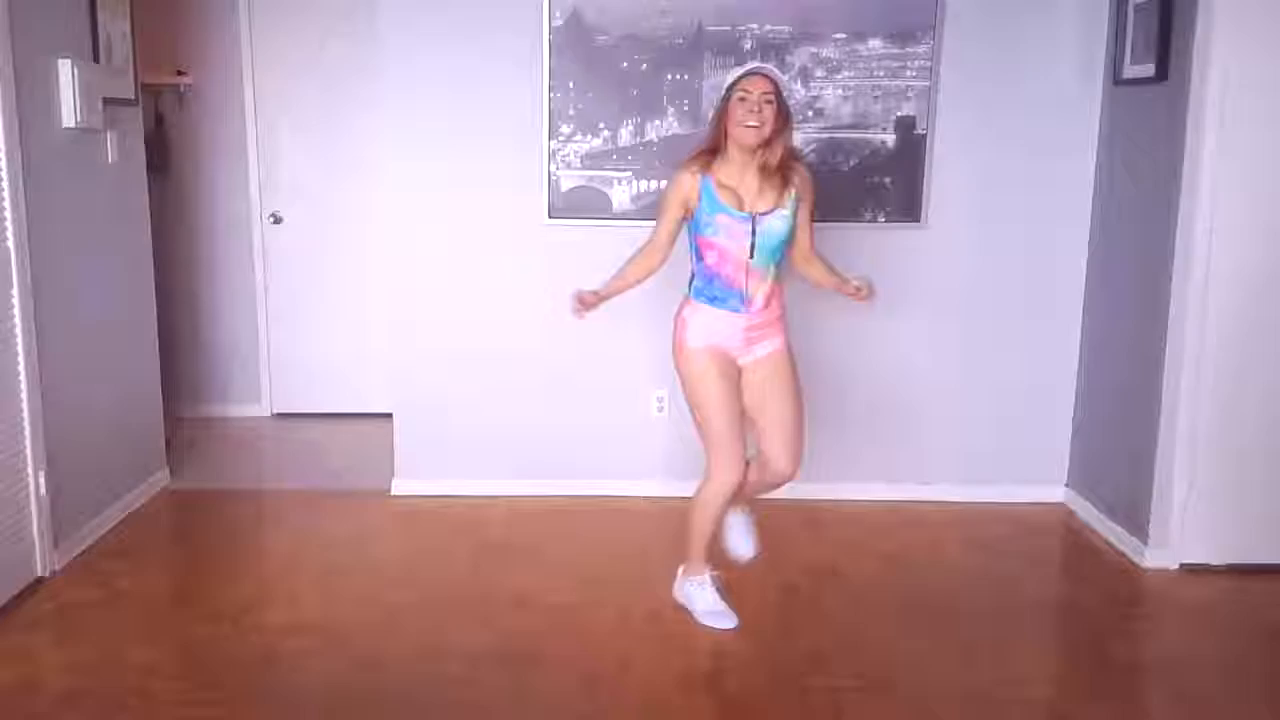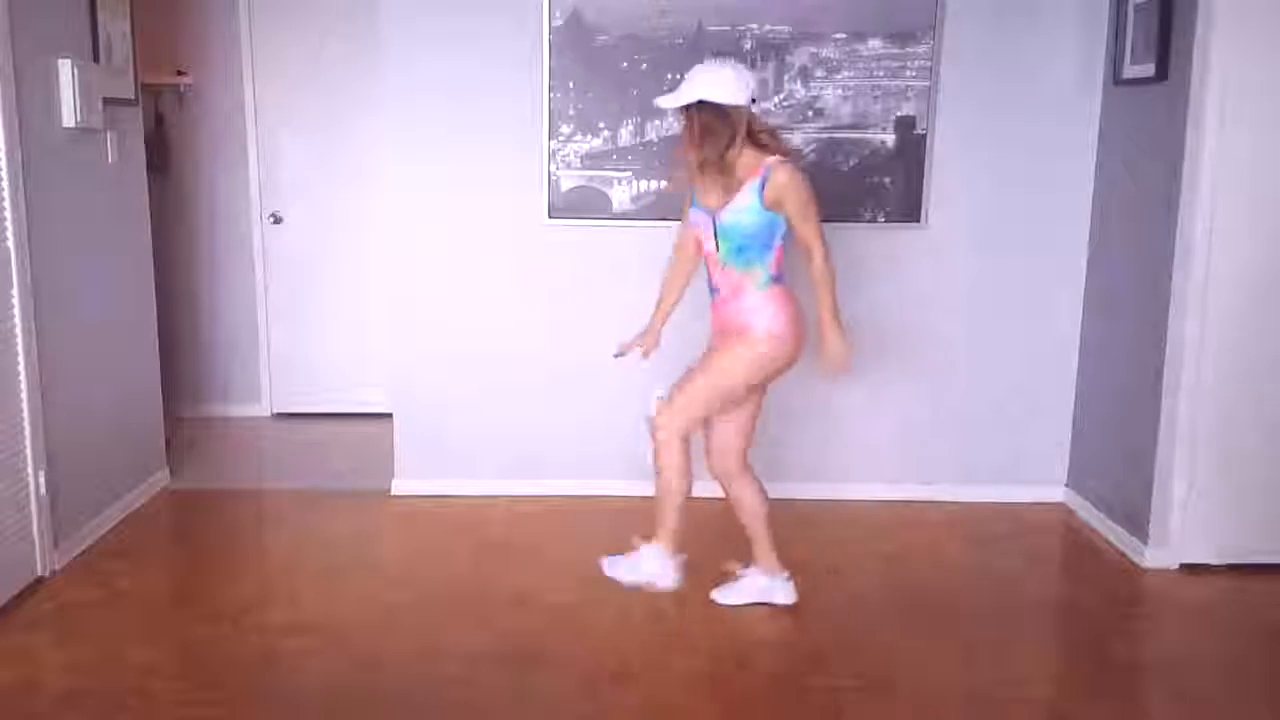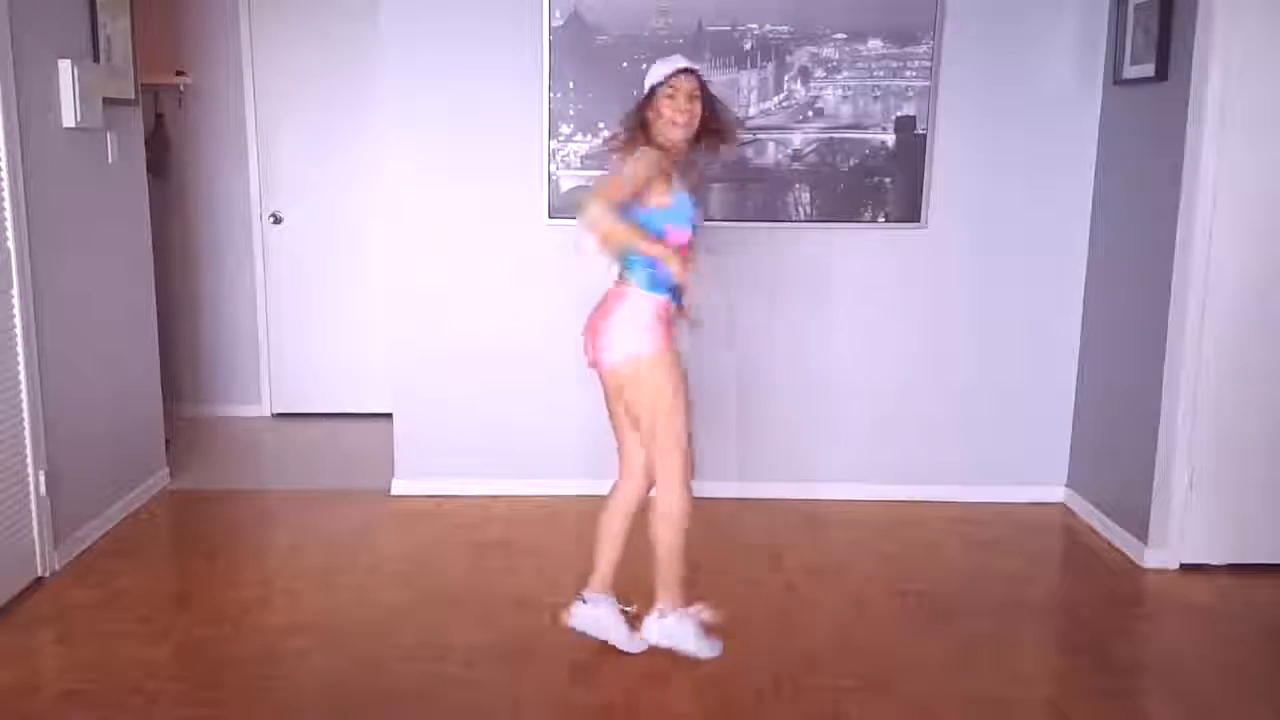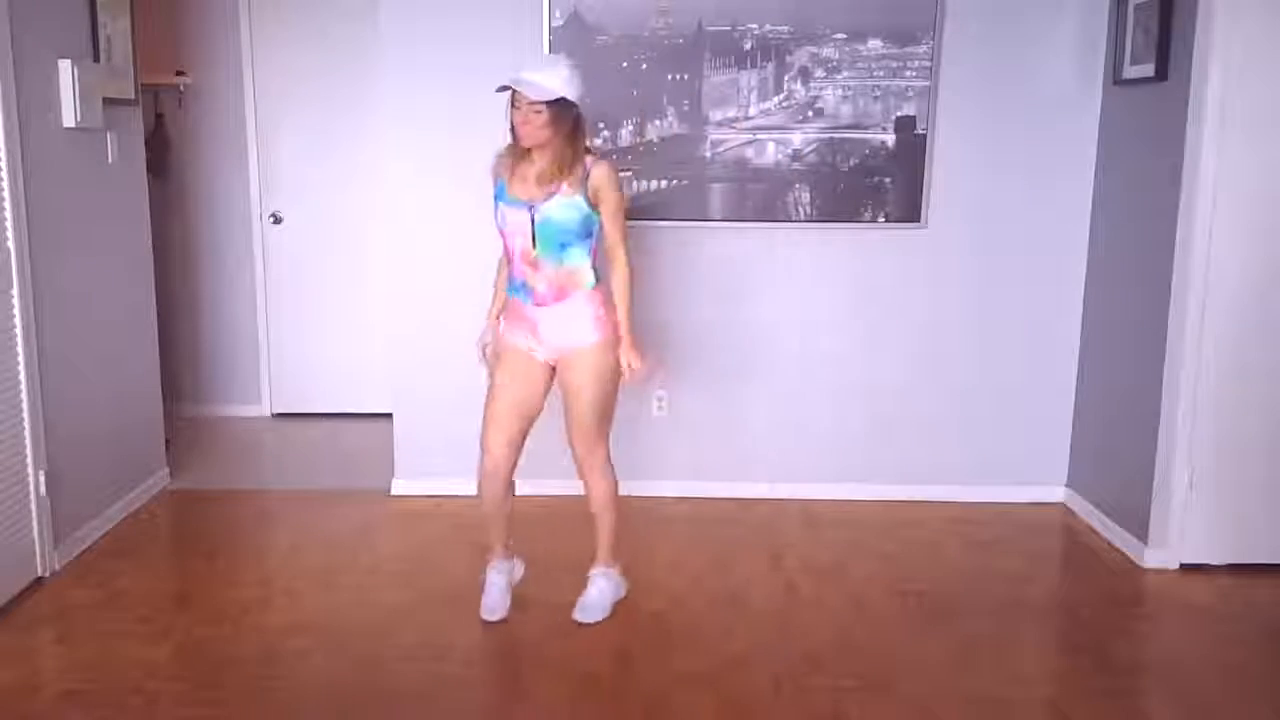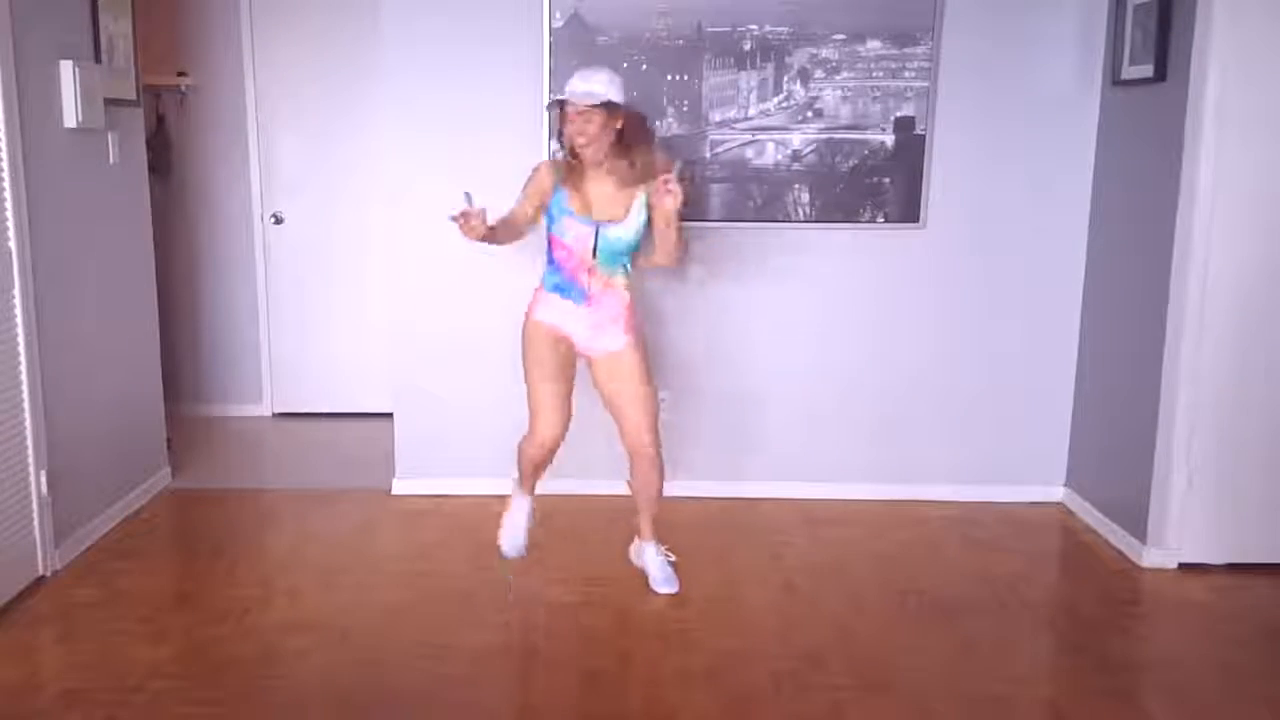
dt=0.7s
person 1, frame 1
left shoulder: (796, 181)
right shoulder: (692, 180)
right elbow: (653, 254)
left wrist: (844, 285)
right wrist: (599, 295)
left hip: (765, 336)
right hip: (704, 333)
left knee: (782, 461)
right knee: (728, 461)
left ankle: (733, 507)
right ankle: (693, 575)
person 1, frame 2
left shoulder: (777, 175)
right shoulder: (702, 177)
left elbow: (816, 251)
right elbow: (684, 257)
left wrist: (831, 326)
right wrist: (655, 326)
left hip: (765, 329)
right hip: (730, 328)
left knee: (669, 423)
right knee: (726, 458)
left ankle: (660, 553)
right ankle: (768, 573)
person 1, frame 3
left shoulder: (670, 170)
right shoulder: (641, 162)
left elbow: (610, 235)
right elbow: (601, 218)
right wrist: (667, 261)
left hip: (646, 328)
right hip: (631, 328)
left knee: (640, 471)
right knee: (676, 472)
left ankle: (596, 598)
right ankle: (672, 612)
person 1, frame 4
left shoulder: (594, 174)
right shoulder: (504, 168)
left elbow: (616, 254)
left wrist: (625, 336)
right wrist: (494, 314)
left hip: (583, 326)
right hip: (522, 329)
left knee: (589, 453)
right knee: (494, 457)
left ankle: (606, 572)
right ankle: (500, 562)
person 1, frame 5
left shoulder: (647, 181)
right shoulder: (552, 175)
left elbow: (665, 258)
right elbow: (517, 225)
left wrist: (670, 215)
right wrist: (482, 231)
left hip: (611, 324)
right hip: (551, 316)
left knee: (644, 445)
right knee: (550, 428)
left ankle: (647, 545)
right ankle: (520, 495)
